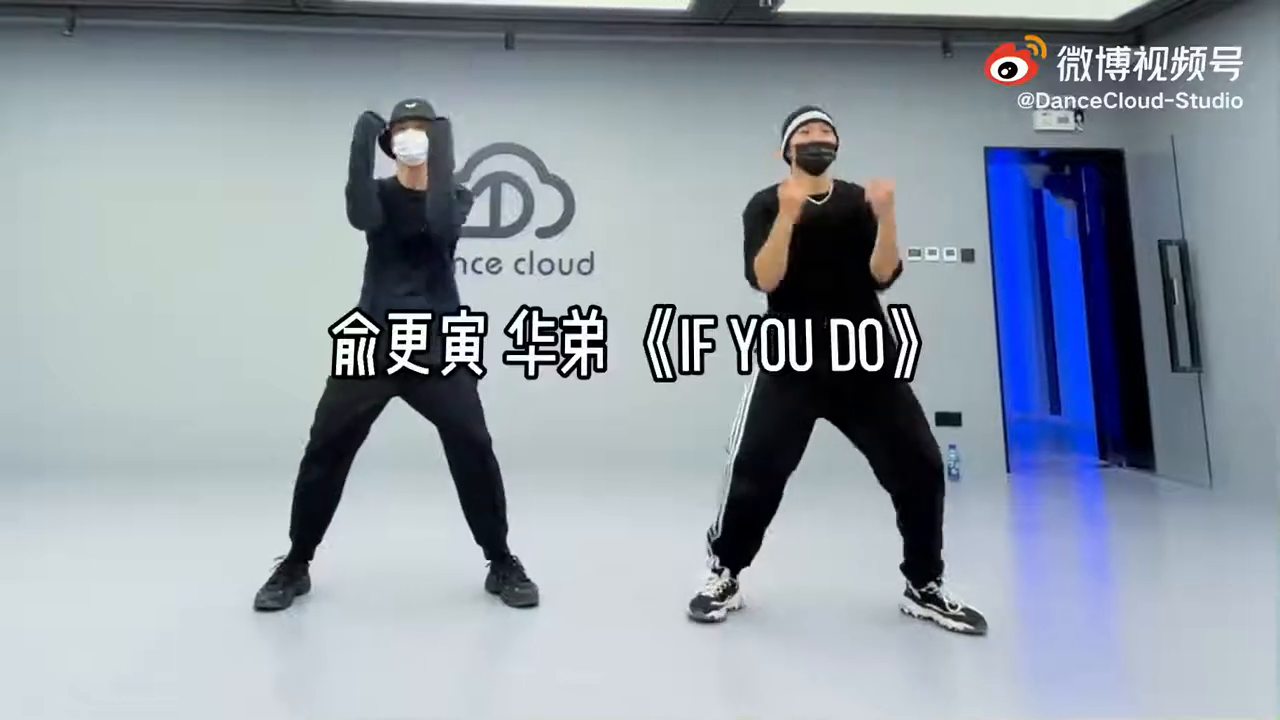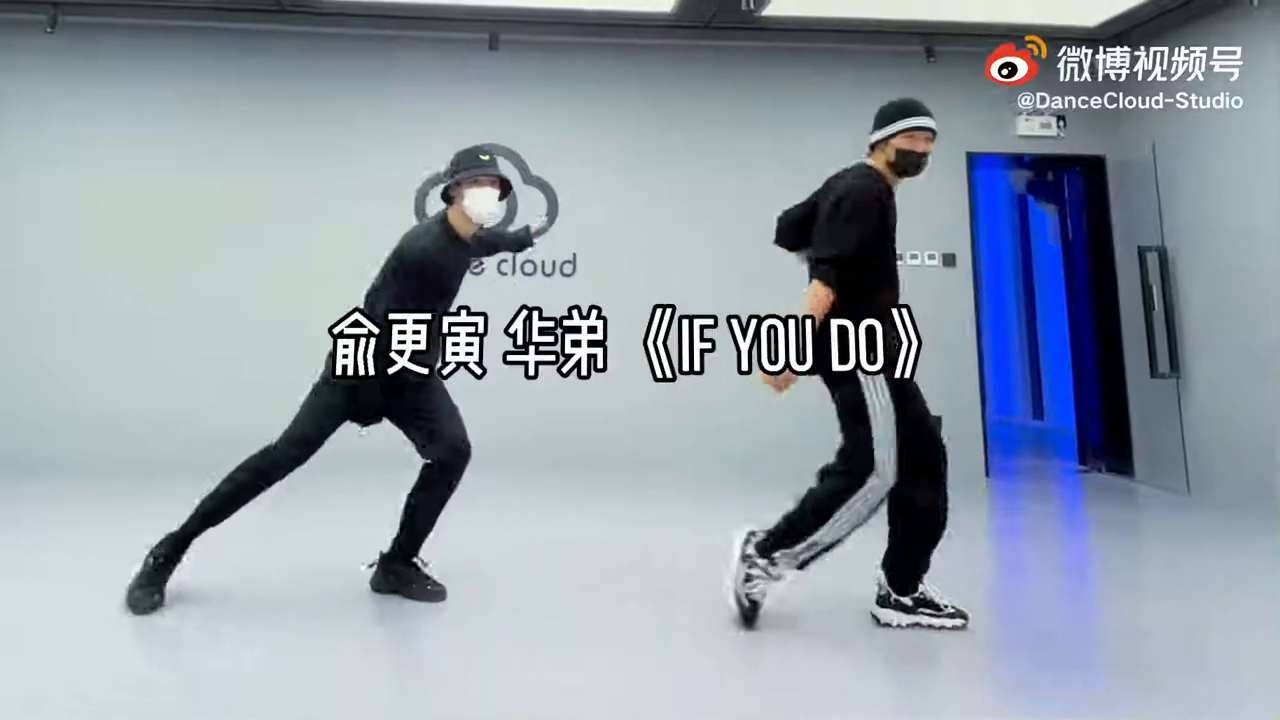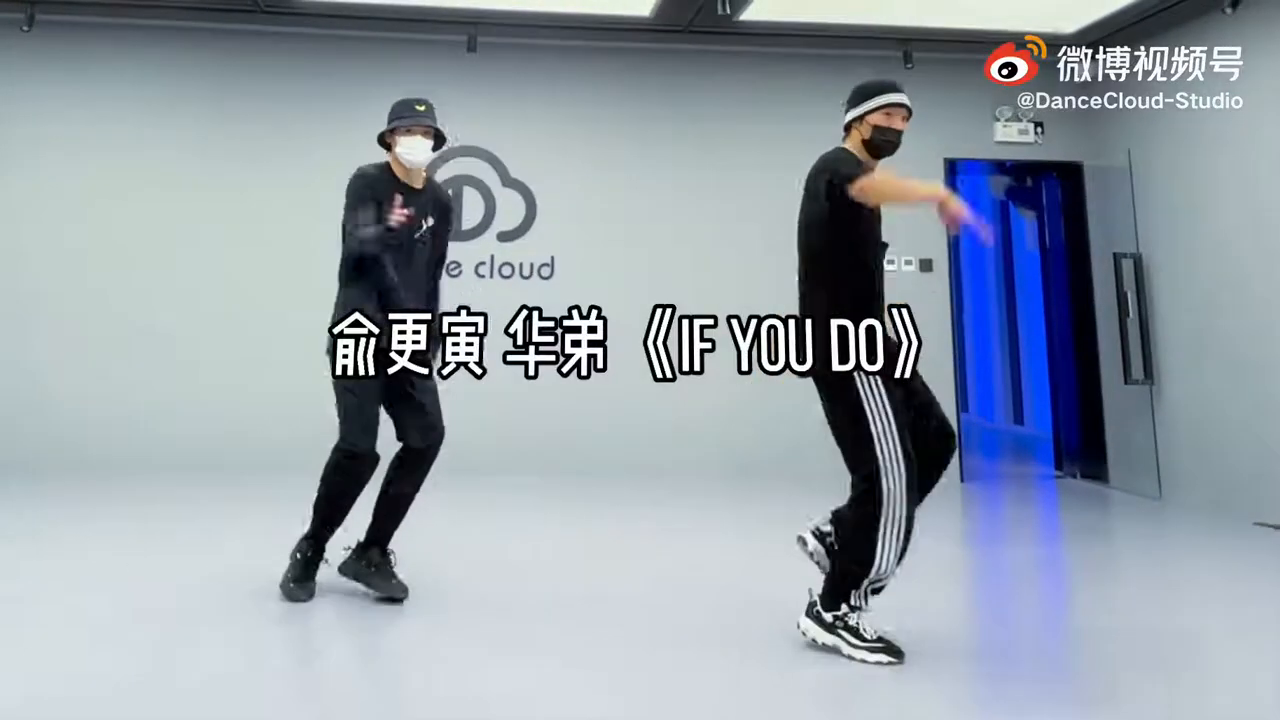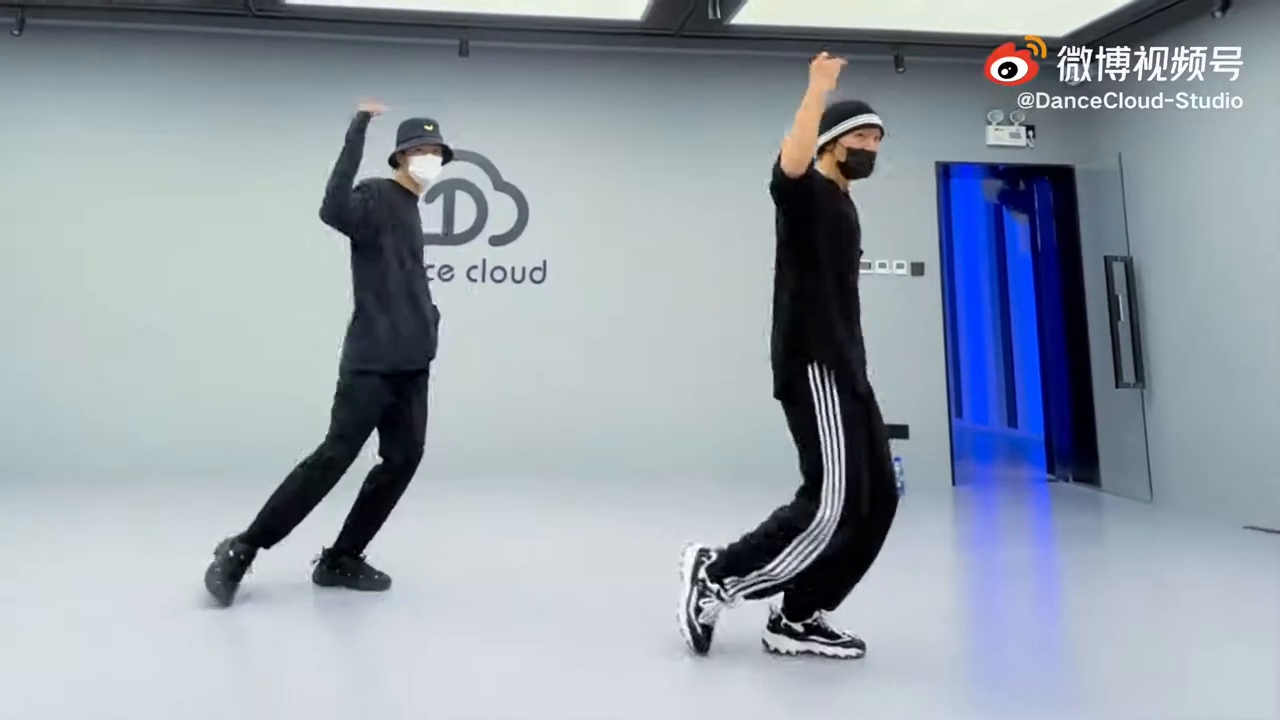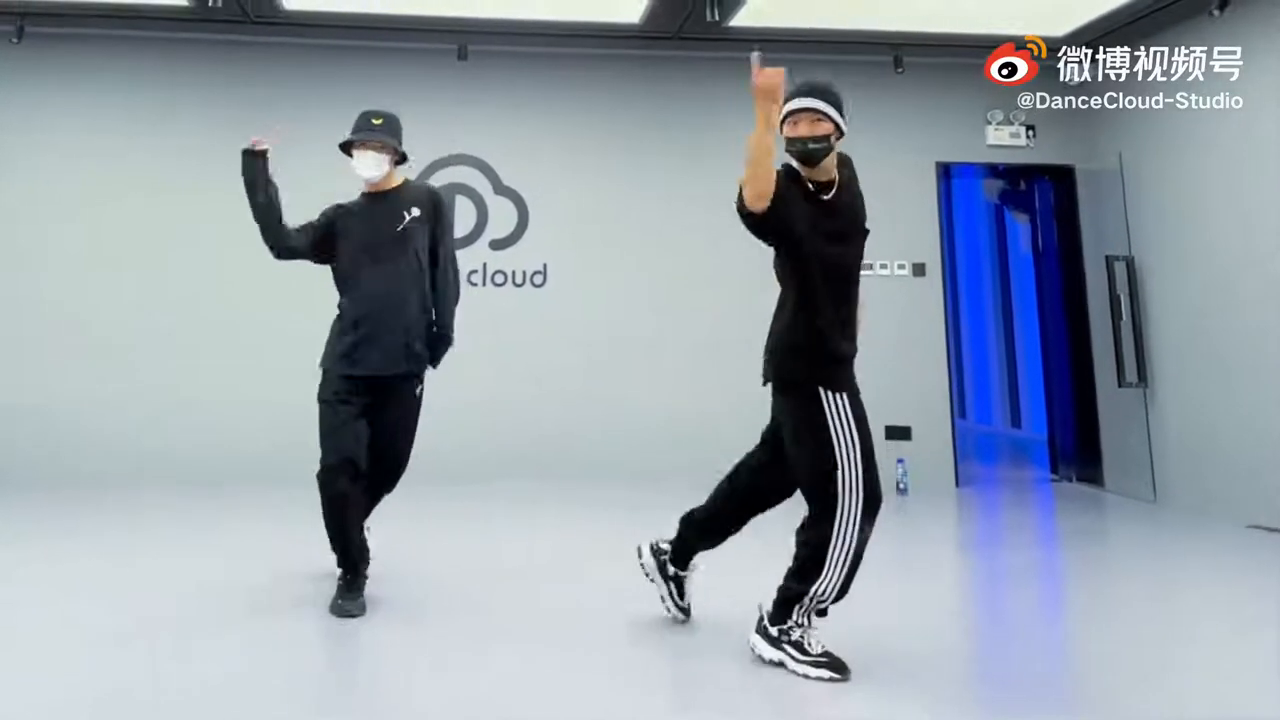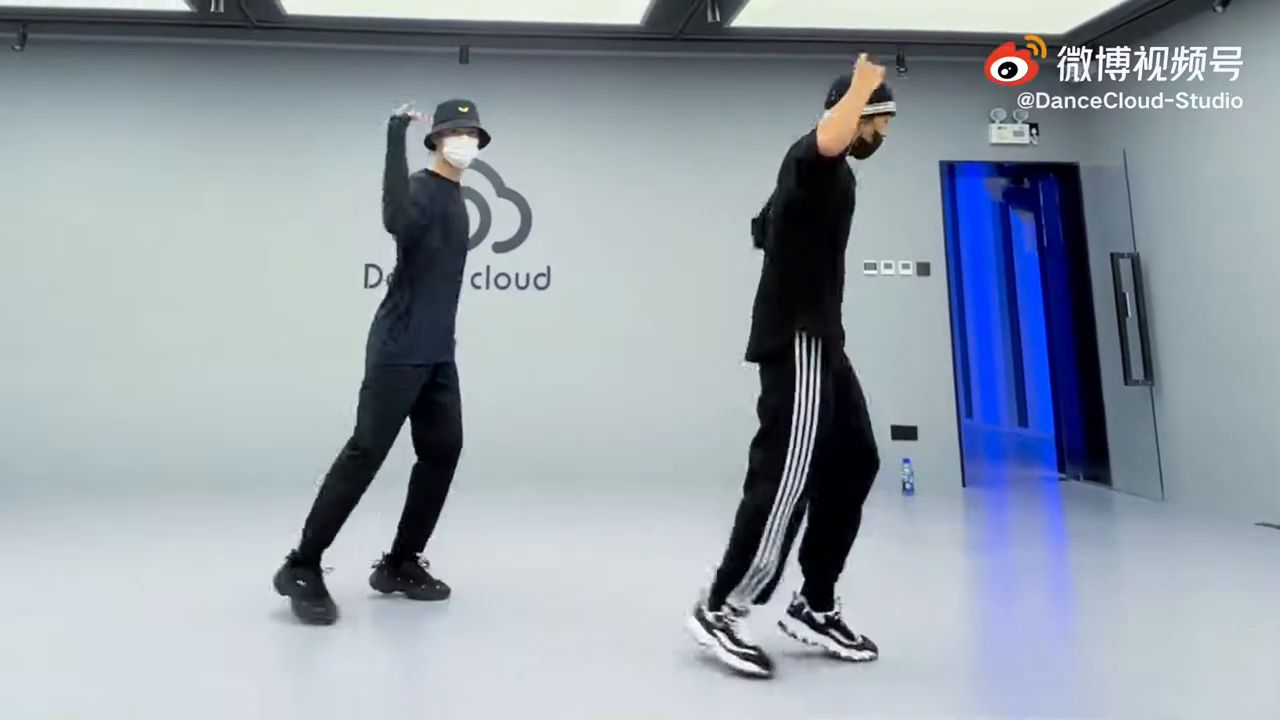
dt=0.7s
person 1, frame 1
left shoulder: (860, 205)
right shoulder: (764, 206)
left elbow: (881, 275)
right elbow: (766, 281)
left wrist: (886, 217)
right wrist: (787, 218)
left hip: (861, 361)
right hip: (791, 364)
left knee: (921, 466)
right knee: (754, 465)
left ankle: (924, 586)
right ankle: (725, 575)
person 1, frame 2
left shoulder: (849, 183)
right shoulder: (866, 193)
left elbow: (789, 231)
right elbow: (829, 271)
left knee: (924, 461)
right knee: (874, 467)
left ankle: (901, 591)
right ankle: (766, 551)
person 1, frame 3
left shoulder: (858, 176)
right shoulder: (837, 168)
right elbow: (866, 185)
right wrist: (938, 195)
left knee: (934, 442)
right knee: (890, 475)
left ankle: (838, 536)
right ankle: (832, 611)
person 1, frame 4
left shoulder: (841, 204)
right shoulder: (808, 194)
right elbow: (789, 164)
right wrist: (818, 91)
left hip: (845, 369)
right hip: (814, 367)
left knee: (877, 501)
right knee: (830, 507)
left ankle: (798, 618)
right ankle: (715, 574)
person 1, frame 5
left shoulder: (846, 176)
right shoulder: (778, 193)
right elbow: (754, 205)
right wrist: (765, 112)
left hip: (822, 358)
right hip: (810, 362)
left knee: (773, 471)
right knee: (851, 497)
left ankle: (674, 554)
right ankle: (783, 628)
person 1, frame 6
left shoulder: (820, 173)
right shoulder: (815, 160)
left elbow: (764, 231)
right elbow: (828, 140)
right wrist: (862, 85)
left hip: (815, 333)
right hip: (795, 335)
left knee: (855, 458)
right knee: (787, 473)
left ankle: (815, 608)
right ankle: (722, 611)
person 2, frame 1
left shoulder: (455, 196)
right shoulder: (379, 193)
left elbow: (442, 229)
right elbow: (360, 218)
left wrist: (441, 153)
right wrist: (361, 144)
left hip: (437, 346)
right hip: (373, 343)
left knee: (473, 446)
right knee: (326, 449)
left ankle: (501, 564)
right ankle: (295, 565)
person 2, frame 2
left shoulder: (463, 232)
right shoulder: (422, 249)
right elbow: (377, 324)
left wrist: (512, 240)
right wrist: (370, 402)
left hip: (412, 370)
left knee: (453, 450)
right knee: (286, 455)
left ankle: (397, 563)
right ankle: (172, 551)
person 2, frame 3
left shoulder: (441, 203)
right shoulder: (368, 181)
right elbow: (356, 243)
left wrist: (431, 329)
right wrist: (385, 231)
left knee: (426, 436)
right knee: (358, 448)
left ankle: (371, 551)
right ankle: (310, 550)
person 2, frame 4
left shoulder: (411, 209)
right shoulder: (376, 197)
right elbow: (334, 209)
left wrist: (427, 313)
right wrist: (357, 131)
left hip: (411, 360)
right hip: (372, 357)
left knee: (404, 458)
right knee: (334, 456)
left ankle: (341, 558)
right ankle: (242, 548)
person 2, frame 5
left shoulder: (427, 203)
right shoulder: (338, 217)
left elbow: (446, 272)
right elbow: (282, 244)
left wrist: (442, 330)
right wrist: (255, 172)
left hip: (404, 363)
right hip: (346, 362)
left knee: (388, 467)
right knee: (338, 465)
left ankle: (348, 531)
right ankle: (351, 573)
person 2, frame 6
left shoulder: (455, 196)
right shoulder: (419, 187)
right elbow: (399, 223)
right wrist: (396, 134)
left hip: (438, 350)
right hip: (400, 348)
left knee: (443, 451)
right knee: (367, 451)
left ankle: (401, 565)
right ankle: (303, 567)
